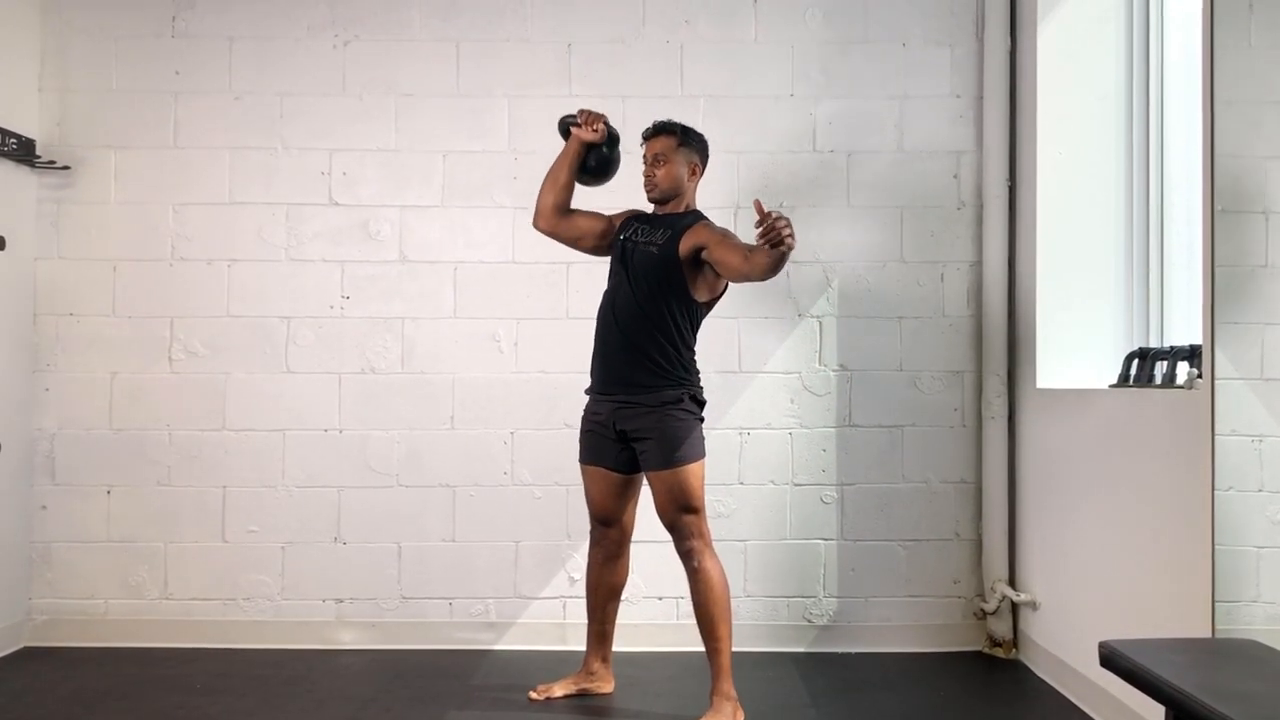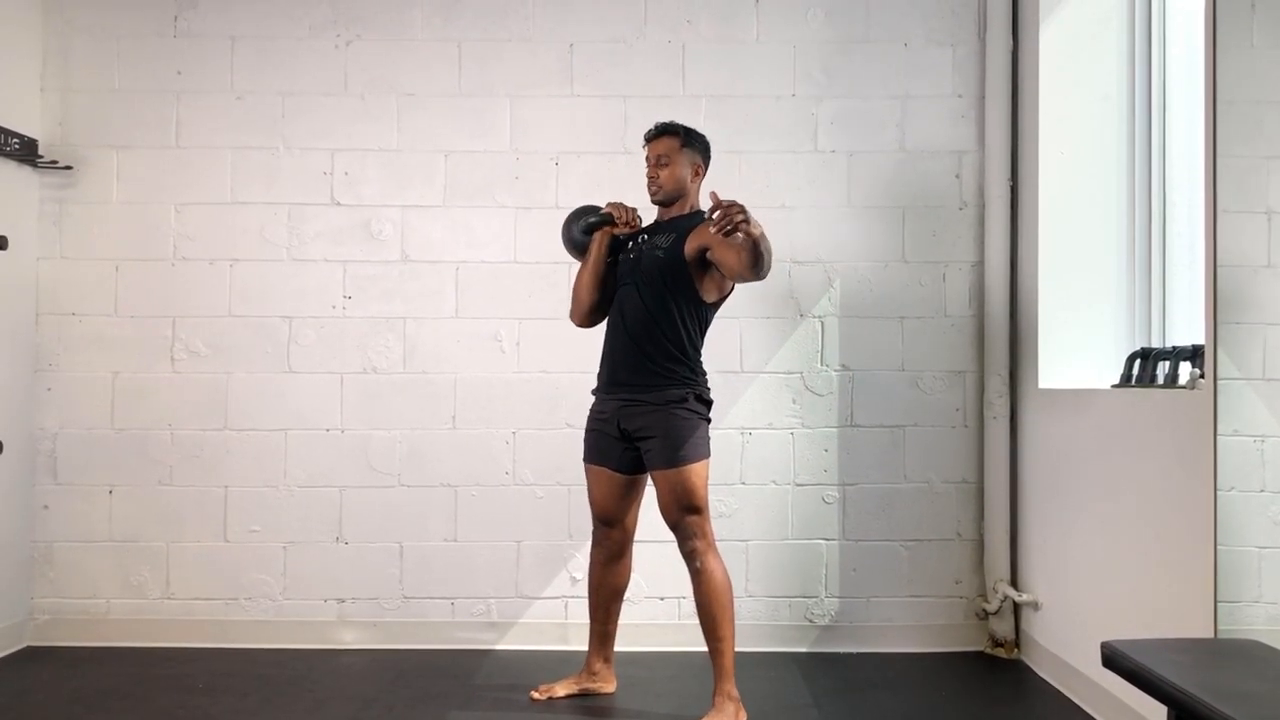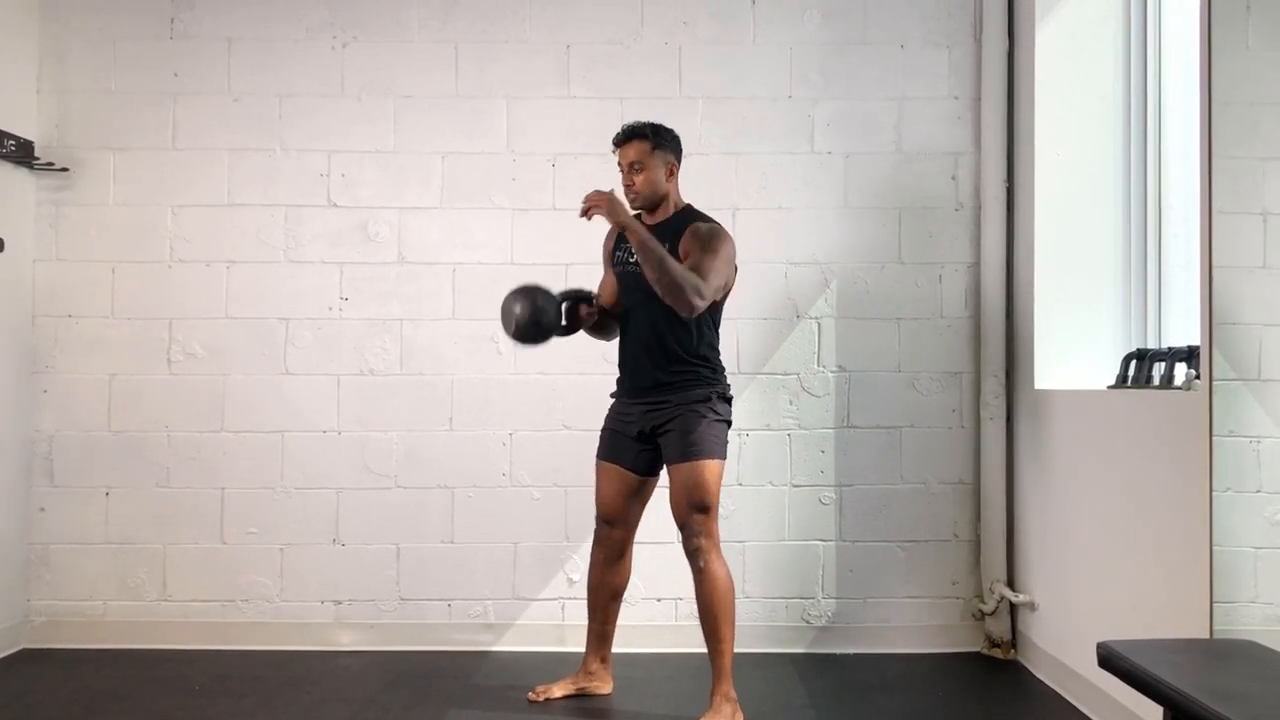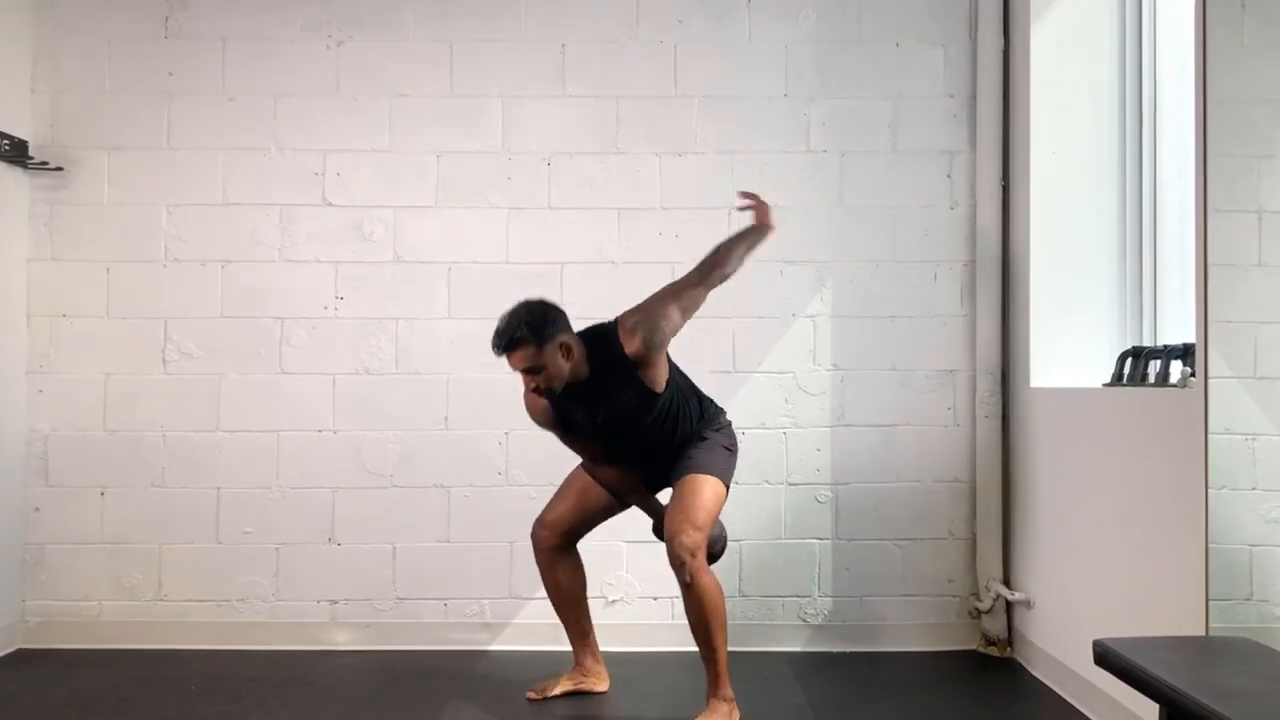
dt=0.5s
person 1, frame 1
left shoulder: (701, 235)
right shoulder: (628, 226)
left elbow: (754, 263)
right elbow: (549, 218)
left wrist: (777, 244)
right wrist: (577, 145)
left hip: (666, 406)
right hip: (605, 403)
left knee: (692, 540)
right knee: (607, 534)
right ankle: (596, 667)
person 1, frame 2
left shoulder: (706, 235)
right shoulder: (632, 238)
left elbow: (756, 268)
right elbow: (583, 313)
left wrist: (753, 231)
right wrist: (602, 239)
left hip: (672, 406)
right hip: (610, 403)
left knee: (695, 542)
right knee: (609, 536)
right ankle: (598, 668)
person 1, frame 3
left shoulder: (706, 236)
right shoulder: (617, 239)
left elbow: (689, 301)
right elbow: (609, 322)
left wrist: (632, 226)
right wrist: (581, 312)
left hip: (694, 404)
right hip: (632, 404)
left knee: (700, 543)
right knee: (610, 535)
right ankle: (595, 668)
person 1, frame 4
left shoulder: (629, 346)
right shoulder: (543, 405)
left elbow: (703, 279)
right elbow: (607, 466)
left wrist: (759, 227)
right wrist: (656, 511)
left hip: (702, 442)
right hip: (632, 459)
left knee: (686, 549)
right knee: (549, 534)
right ankle: (589, 666)
